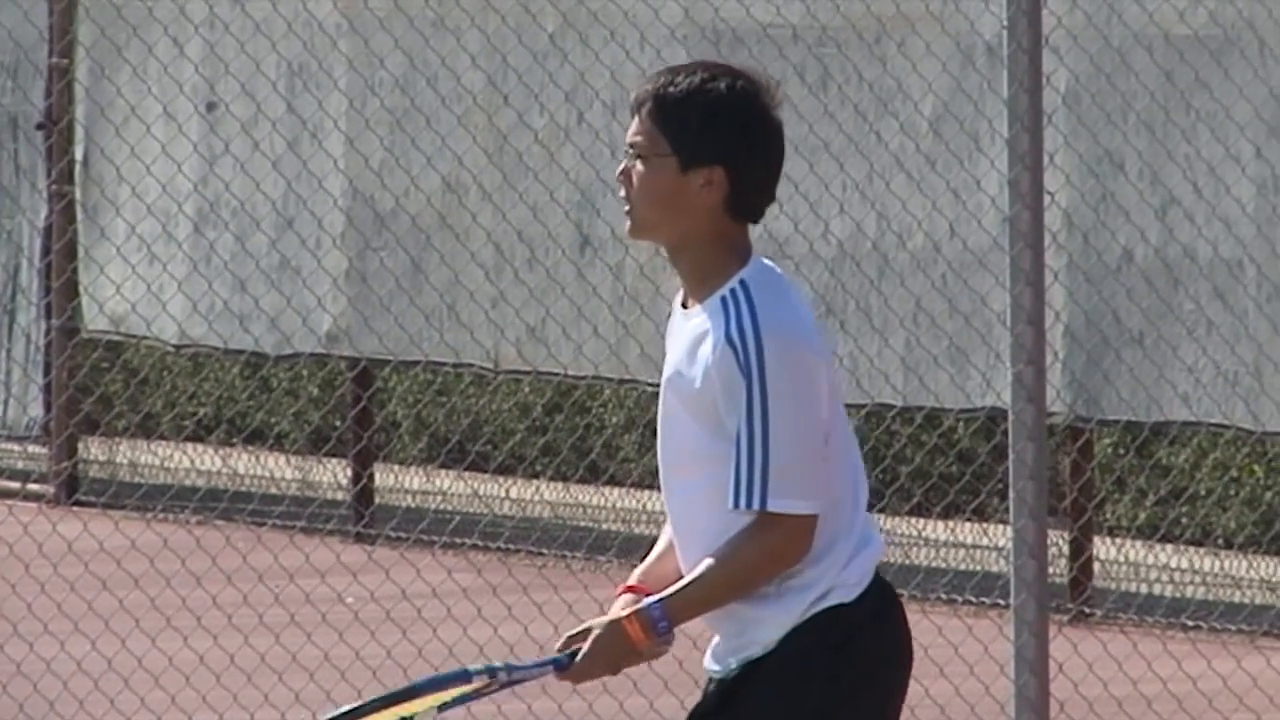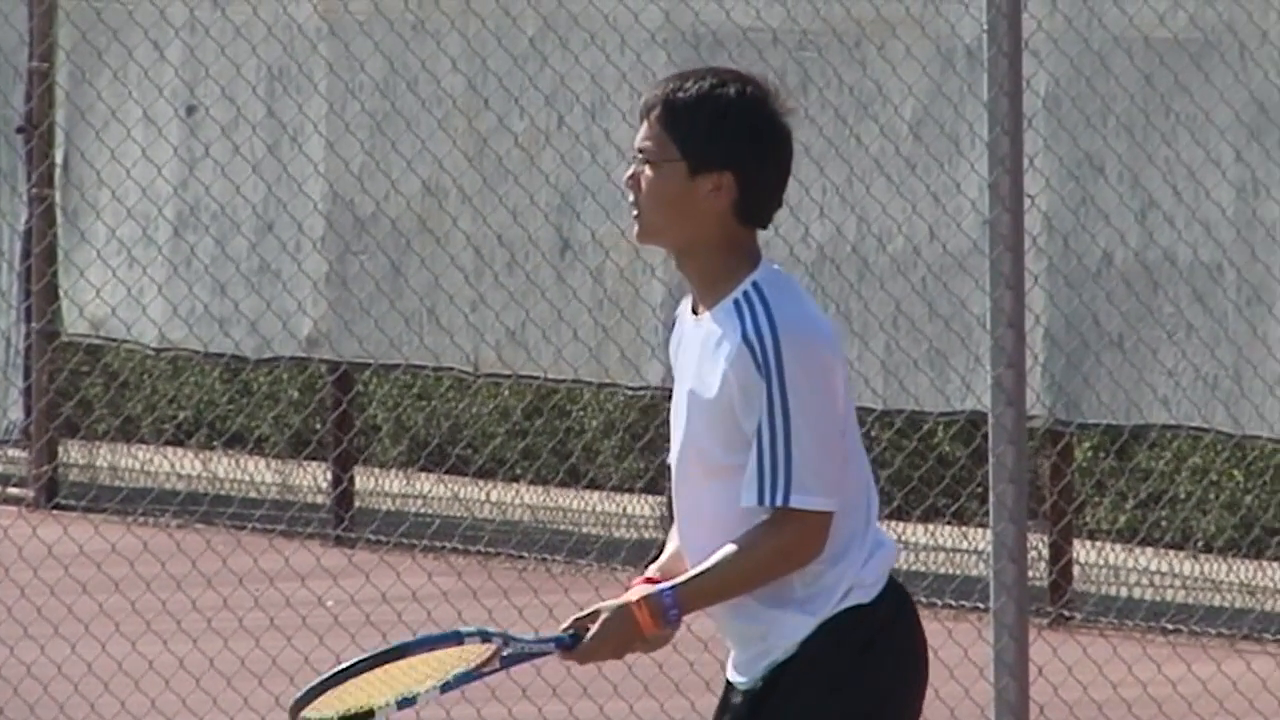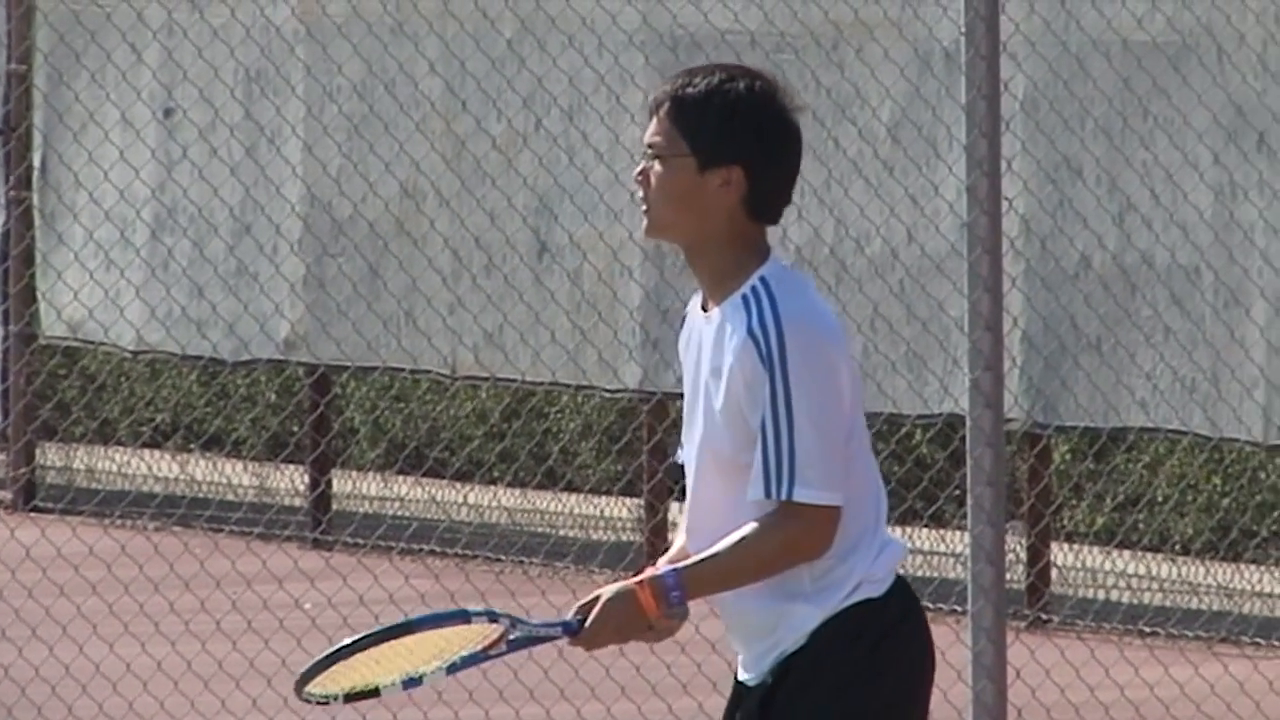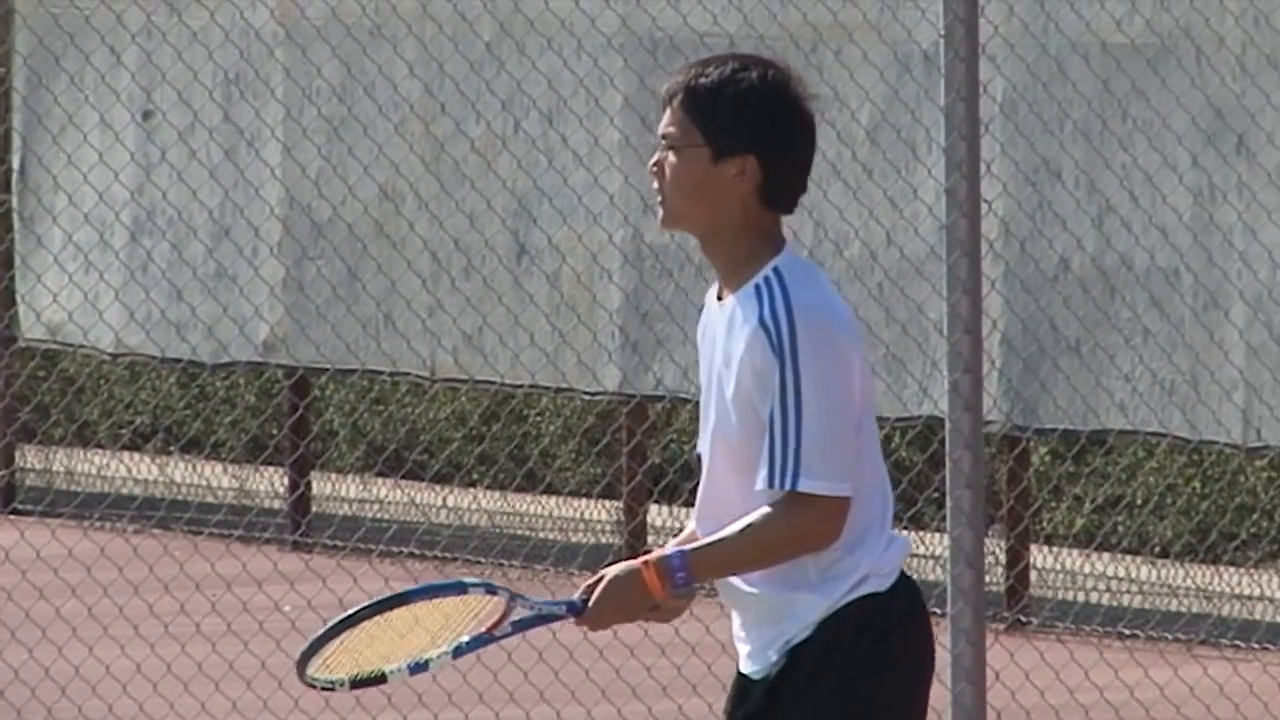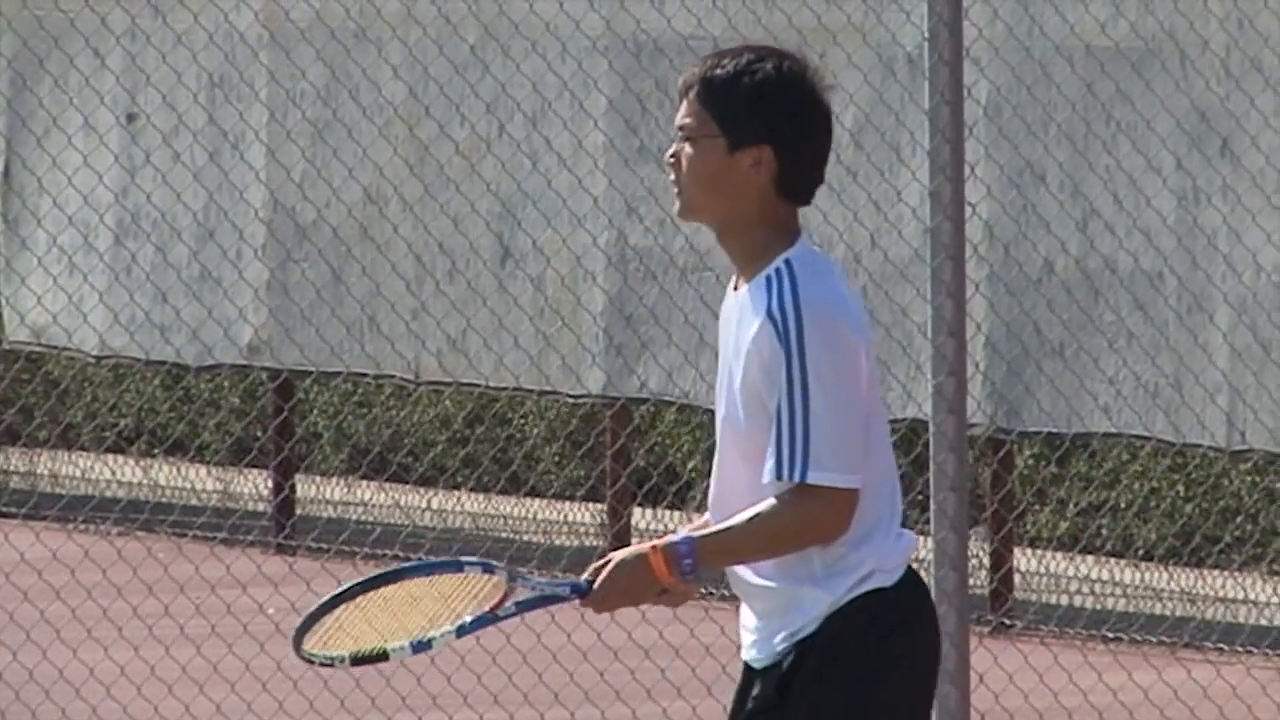
dt=0.3s
person 1, frame 1
left shoulder: (758, 333)
right shoulder: (695, 312)
left elbow: (783, 531)
left wrist: (647, 621)
right wrist: (642, 591)
left hip: (820, 651)
right hip: (773, 647)
person 1, frame 2
left shoulder: (772, 334)
right shoulder: (696, 320)
left elbow: (797, 528)
left wrist: (657, 608)
right wrist: (655, 585)
left hip: (838, 655)
right hip: (778, 654)
person 1, frame 3
left shoulder: (781, 329)
right shoulder: (706, 317)
left elbow: (804, 523)
left wrist: (658, 590)
right wrist: (669, 578)
left hip: (848, 652)
right hip: (784, 651)
person 1, frame 4
left shoulder: (792, 319)
right shoulder: (725, 306)
left elbow: (812, 513)
left wrist: (663, 574)
right wrist: (672, 561)
left hip: (849, 646)
right hip: (783, 644)
person 1, frame 5
left shoulder: (801, 311)
right shoulder: (751, 297)
left elbow: (820, 507)
left wrist: (670, 559)
right wrist: (685, 550)
left hip: (853, 641)
right hip: (795, 634)
